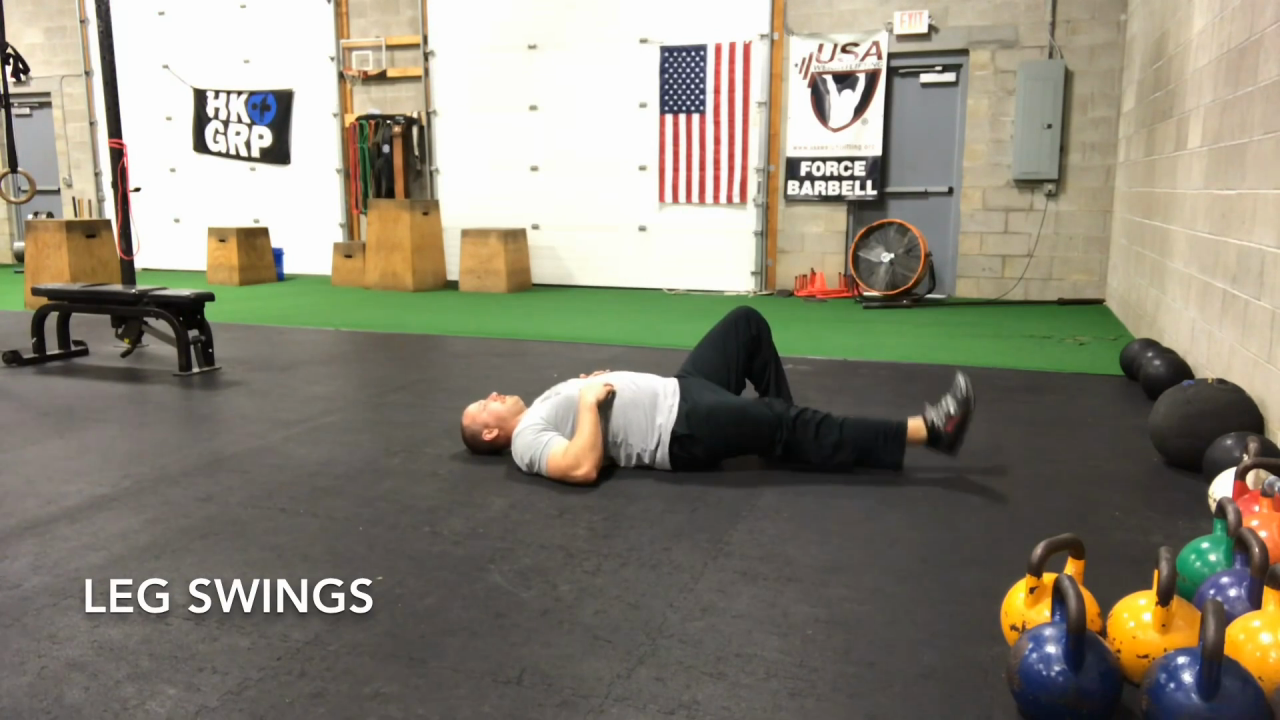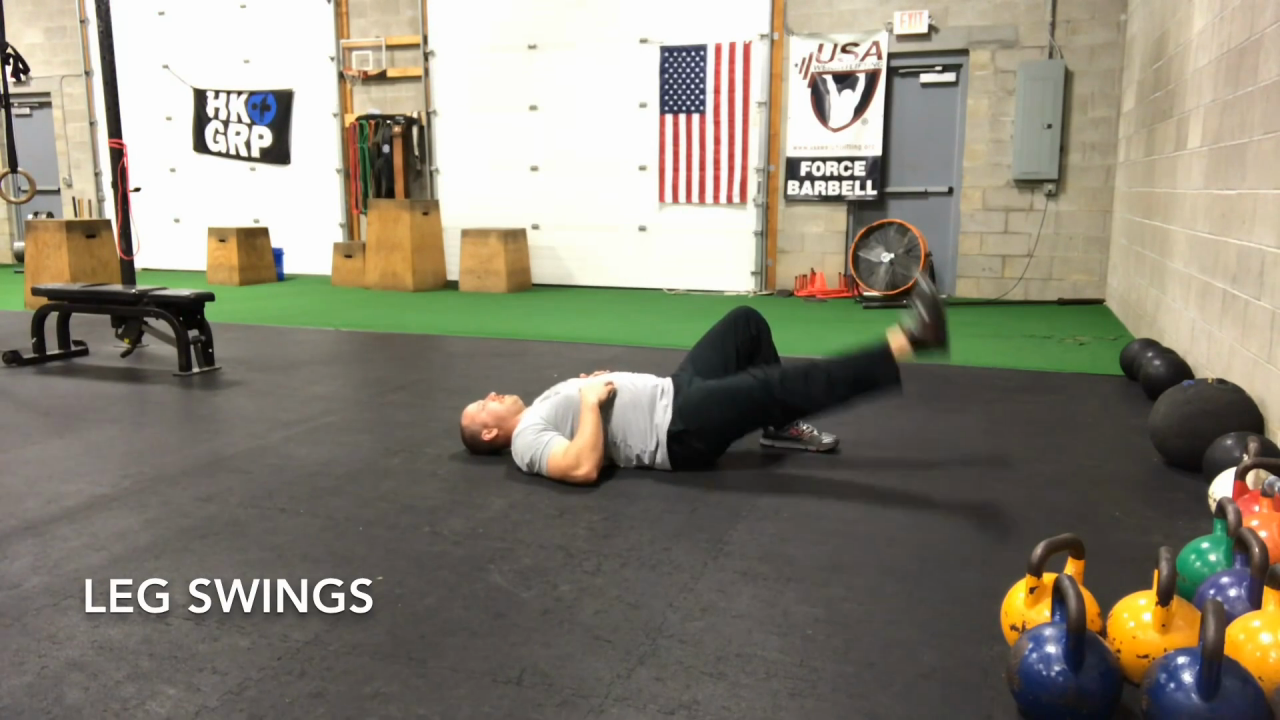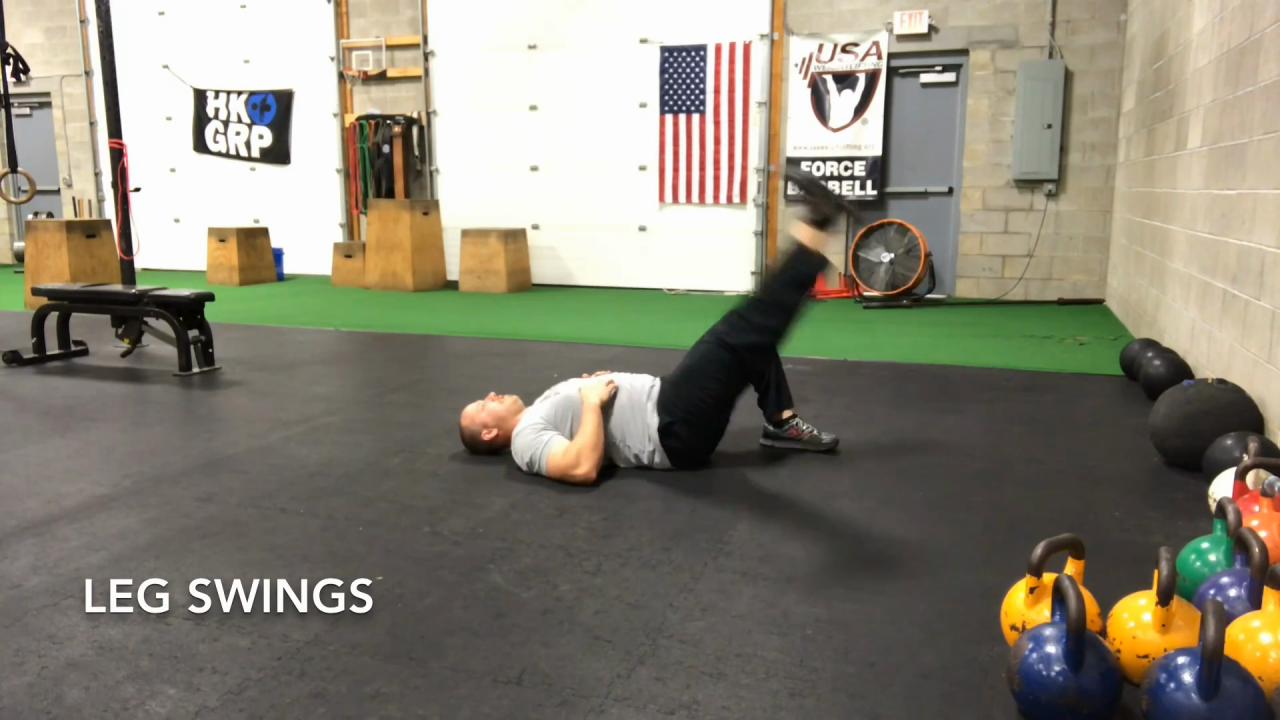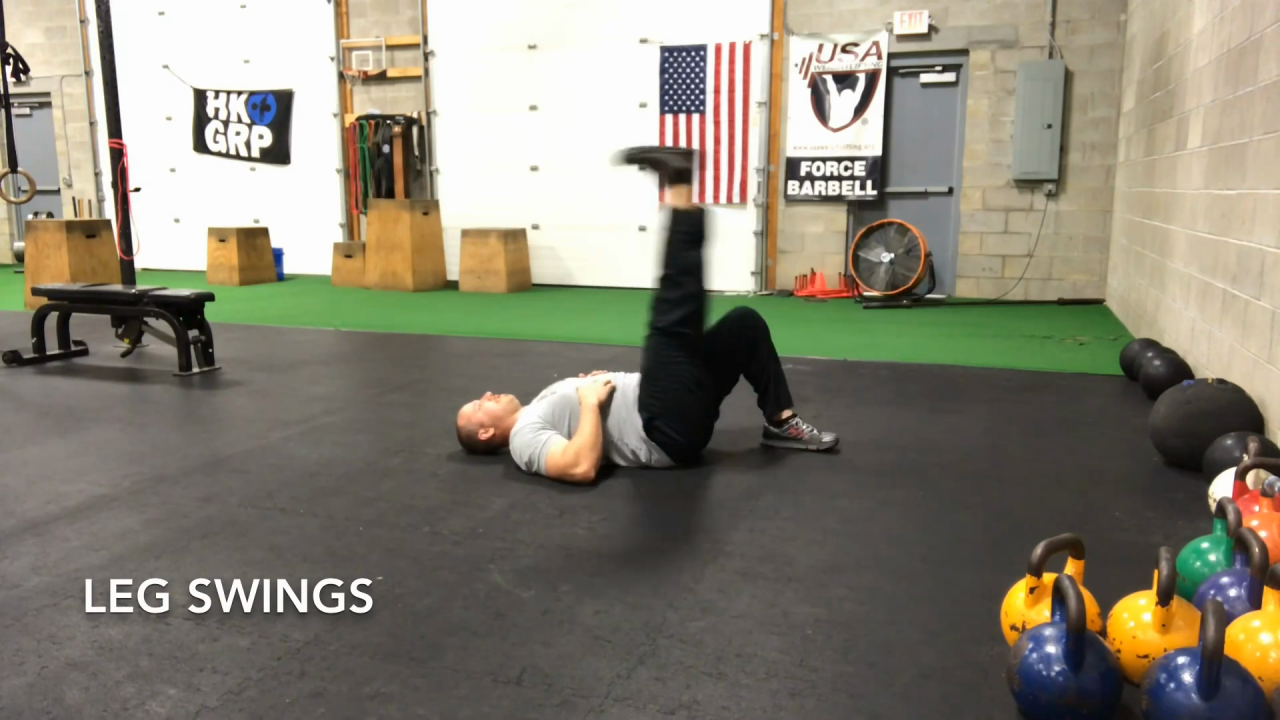
dt=0.2s
person 1, frame 1
left shoulder: (542, 408)
right shoulder: (527, 440)
right elbow: (583, 468)
left wrist: (591, 385)
right wrist: (589, 402)
left hip: (678, 393)
right hip: (682, 433)
left knee: (747, 322)
right knee: (793, 428)
left ankle: (780, 413)
right ankle: (925, 432)
person 1, frame 2
left shoulder: (542, 407)
right shoulder: (527, 440)
right elbow: (585, 466)
left wrist: (591, 384)
right wrist: (591, 401)
left hip: (674, 392)
right hip: (680, 431)
left knee: (746, 322)
right knee: (776, 387)
left ankle: (784, 426)
right ankle: (903, 342)
person 1, frame 3
left shoulder: (539, 415)
right shoulder: (527, 441)
right elbow: (583, 468)
left wrist: (599, 382)
right wrist: (593, 403)
left hip: (655, 397)
right hip: (677, 432)
left knee: (744, 331)
right knee: (737, 337)
left ankle: (784, 425)
right ankle: (812, 230)
person 1, frame 4
left shoulder: (538, 411)
right shoulder: (525, 440)
right elbow: (583, 467)
left wrist: (595, 383)
right wrist: (590, 401)
left hip: (669, 415)
right hip: (671, 430)
left knee: (745, 323)
right knee: (674, 320)
left ankle: (782, 424)
